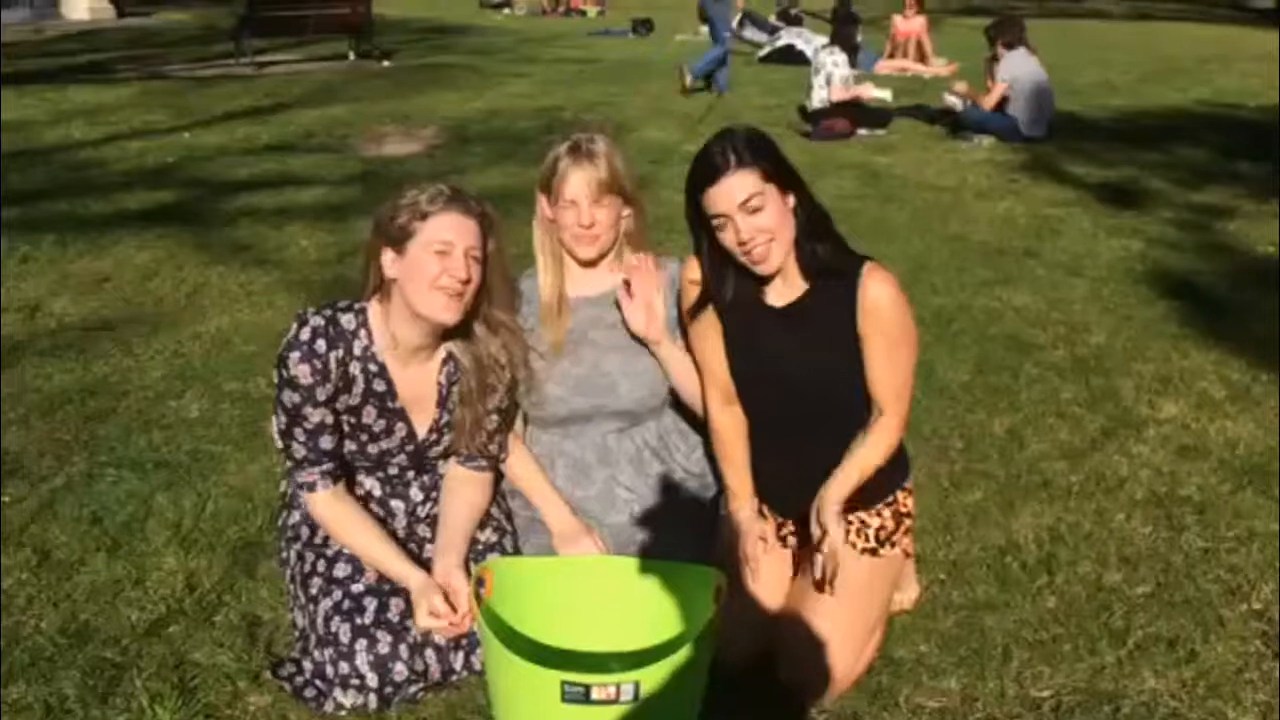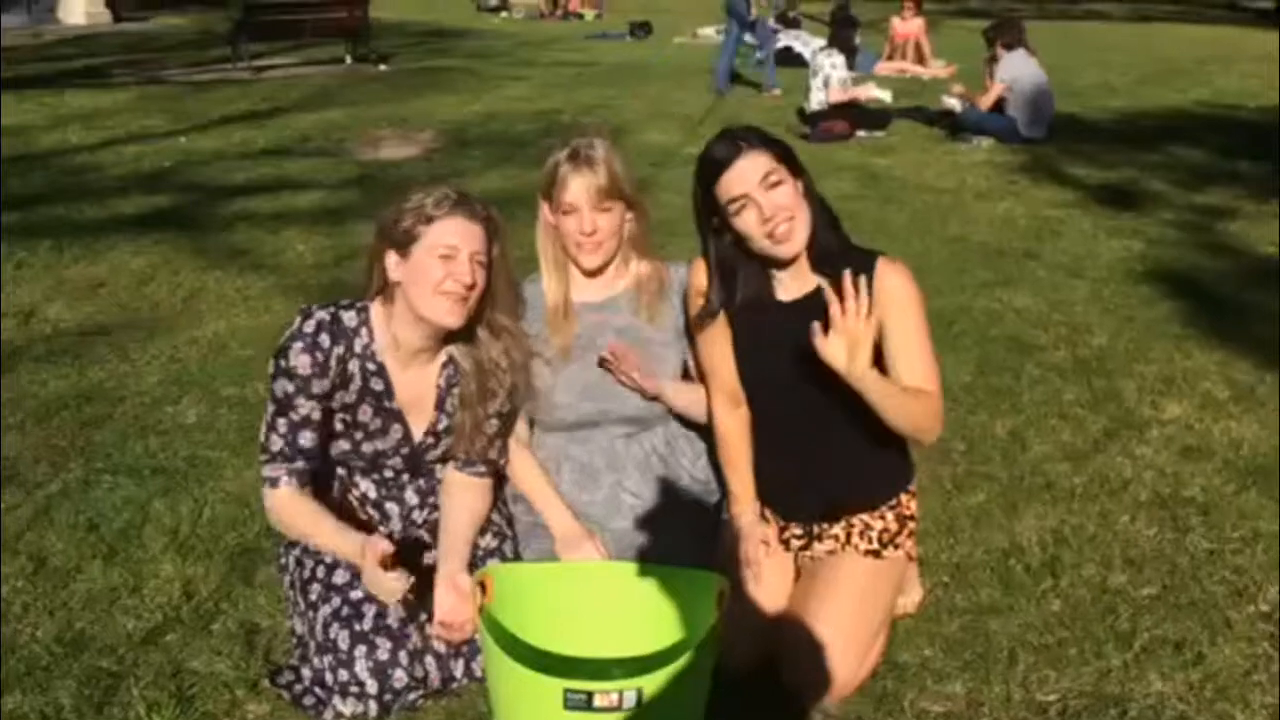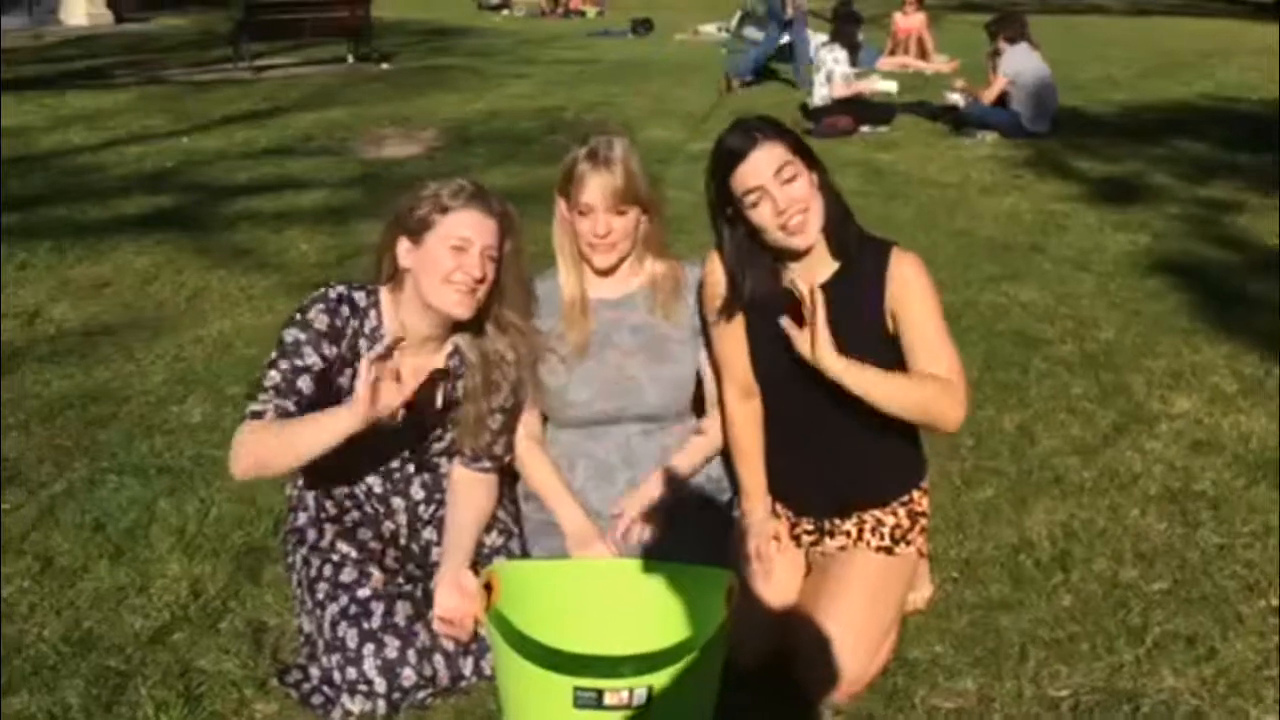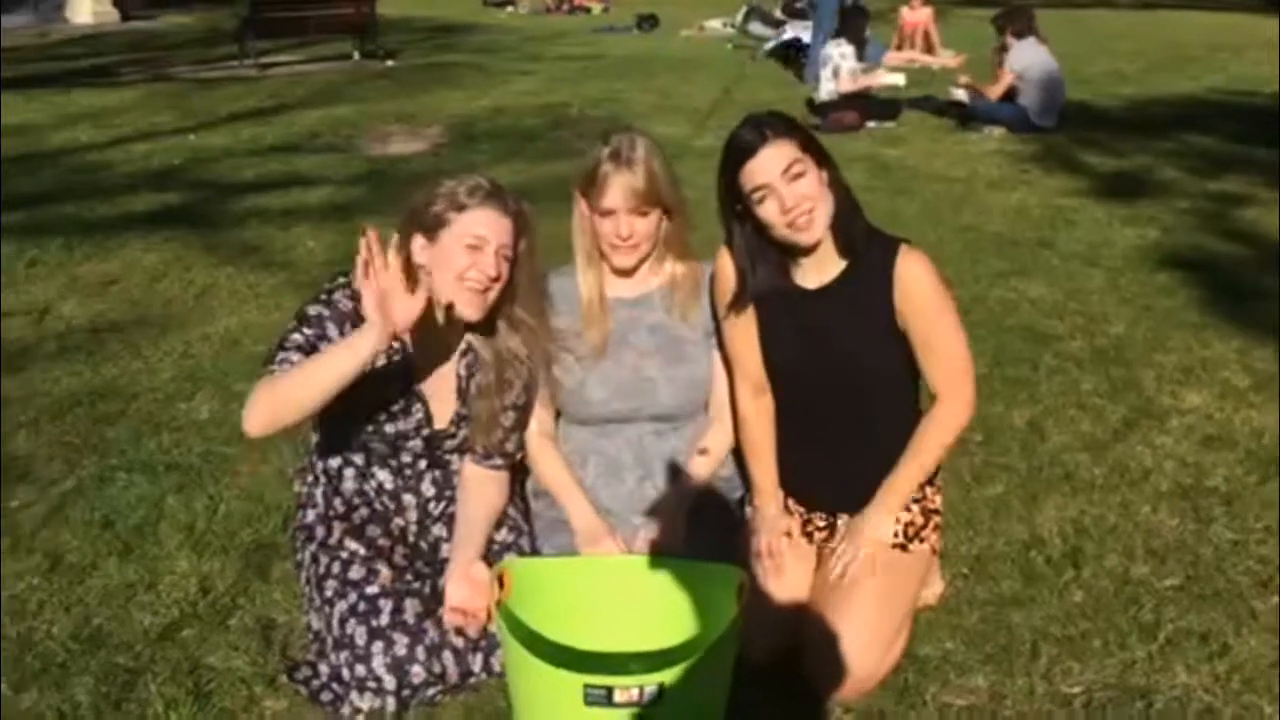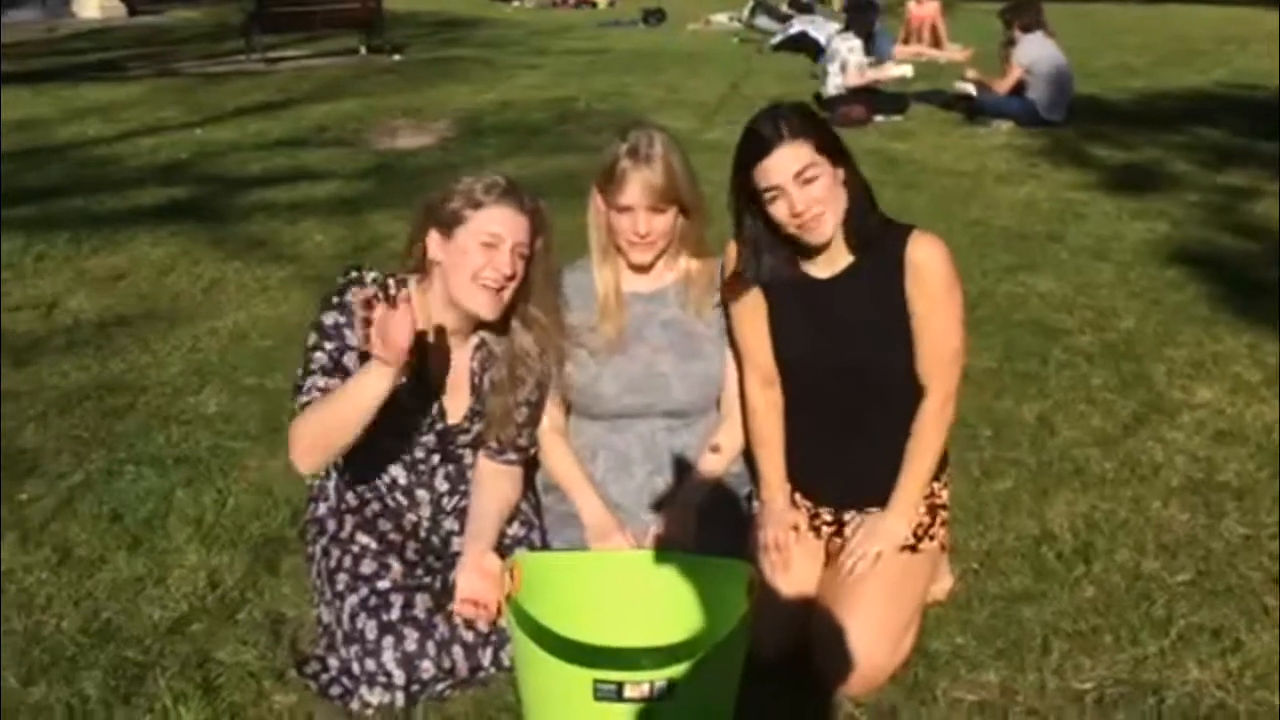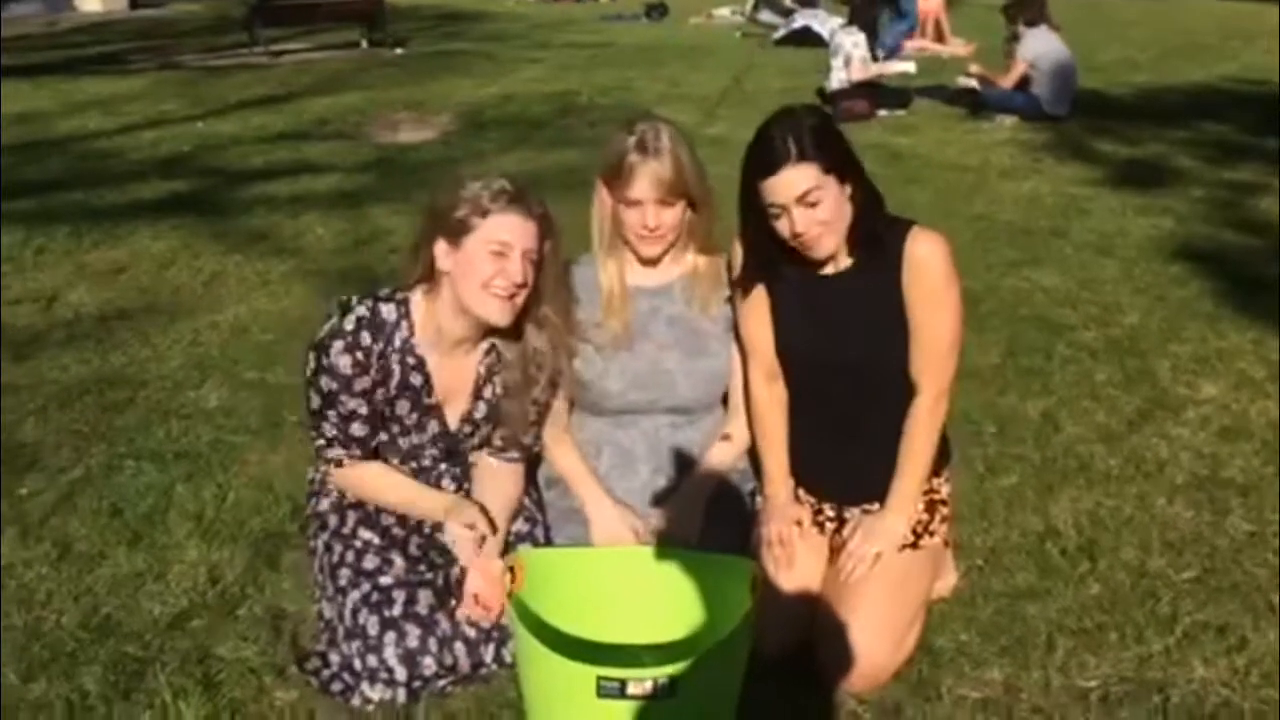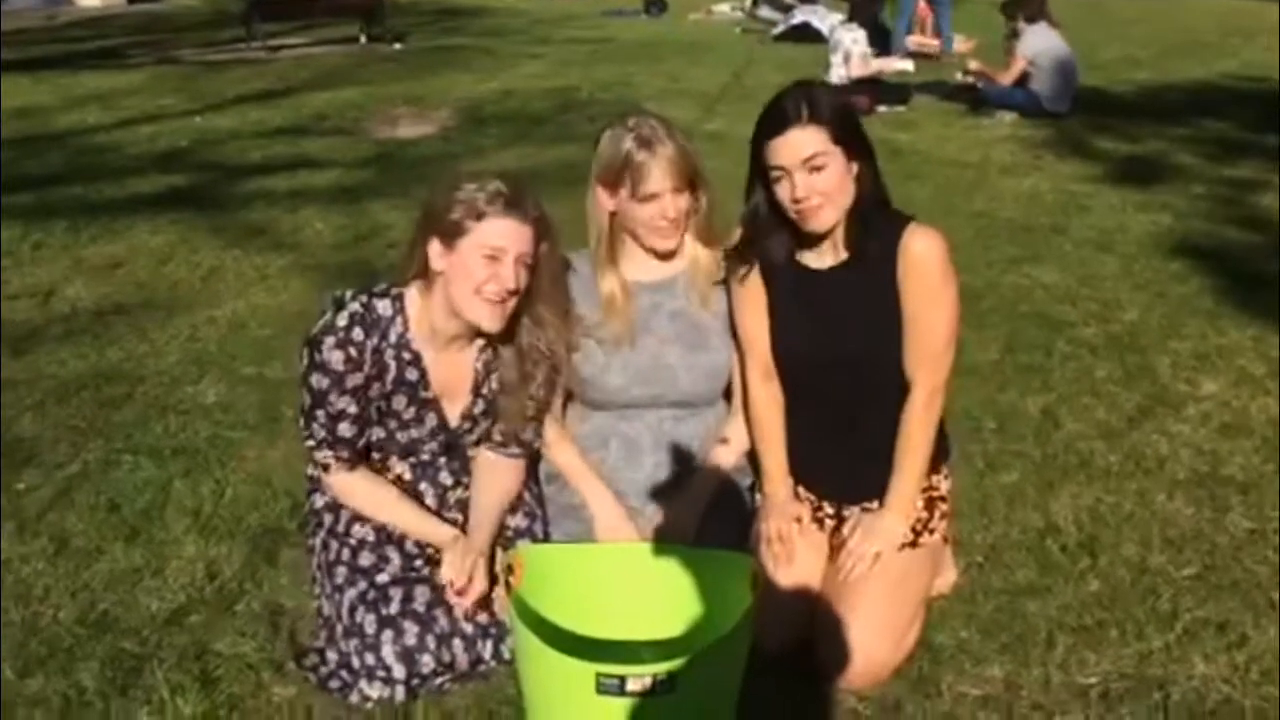
dt=0.2s
person 1, frame 1
left shoulder: (869, 290)
right shoulder: (704, 283)
left elbow: (890, 416)
right elbow: (724, 404)
left wrist: (833, 492)
right wrist: (743, 511)
left hip: (861, 499)
right hip: (768, 500)
left knee: (810, 676)
right knee: (730, 650)
left ankle: (884, 574)
right ankle: (827, 575)
person 1, frame 2
left shoulder: (882, 281)
right shoulder: (713, 283)
left elbow: (927, 423)
right elbow: (728, 404)
left wrist: (859, 372)
right wrist: (745, 514)
left hip: (866, 504)
right hip: (772, 504)
right knee: (733, 655)
left ankle: (887, 579)
right ankle: (818, 580)
person 1, frame 3
left shoulder: (895, 271)
right shoulder: (728, 273)
left elbow: (950, 408)
right elbow: (740, 397)
left wrist: (834, 363)
right wrist: (756, 509)
left hip: (879, 502)
right hip: (782, 499)
left knee: (827, 677)
right knee: (744, 650)
left ankle: (899, 574)
right ankle: (830, 579)
person 1, frame 4
left shoulder: (902, 269)
right shoulder: (738, 270)
left elbow: (955, 400)
right elbow: (752, 394)
left wrist: (880, 512)
right wrist: (766, 505)
left hip: (889, 497)
right hip: (794, 496)
left knee: (840, 674)
right knee: (754, 645)
left ankle: (908, 571)
right ankle: (836, 576)
person 1, frame 5
left shoulder: (916, 256)
right shoulder: (749, 260)
left elbow: (939, 394)
right elbow: (761, 384)
left wrist: (897, 516)
right wrist: (773, 497)
left hip: (893, 492)
right hip: (802, 490)
left knee: (849, 669)
right knee: (763, 642)
left ankle: (915, 567)
right ankle: (845, 570)
person 1, frame 6
left shoulder: (918, 253)
right shoulder: (756, 257)
left elbow: (931, 393)
right elbow: (766, 379)
left wrist: (894, 516)
right wrist: (776, 492)
left hip: (900, 486)
right hip: (805, 486)
left knee: (853, 667)
right knee: (767, 639)
left ankle: (921, 564)
right ankle: (847, 568)
person 1, frame 7
left shoulder: (914, 249)
right shoulder: (756, 249)
left elbow: (925, 391)
right elbow: (762, 377)
left wrist: (894, 517)
right wrist: (776, 492)
left hip: (899, 483)
right hip: (804, 481)
left knee: (854, 664)
right knee: (769, 636)
left ankle: (920, 559)
right ankle: (844, 562)
person 2, frame 1
left shoulder: (489, 347)
right shoulder: (319, 343)
left elbow: (471, 465)
right elbow: (321, 490)
left wrist: (448, 563)
right wrist: (414, 580)
left hip: (447, 514)
right hip: (341, 522)
right knee: (370, 671)
person 2, frame 2
left shoulder: (491, 353)
right shoulder: (321, 340)
left elbow: (471, 472)
right elbow: (284, 495)
left wrist: (451, 571)
right wrist: (359, 552)
left hip: (446, 520)
right hip: (340, 529)
person 2, frame 3
left shoulder: (496, 346)
right shoulder: (335, 319)
left elbow: (478, 469)
right elbow: (245, 460)
left wrist: (455, 566)
right wrist: (357, 414)
left hip: (453, 518)
right hip: (344, 520)
left ankle: (431, 590)
person 2, frame 4
left shoulder: (511, 344)
right shoulder: (347, 309)
left elbow: (489, 465)
right elbow: (258, 420)
left wrist: (466, 561)
right wrist: (373, 338)
left hip: (463, 514)
right hip: (355, 517)
right knee: (386, 676)
left ankle: (431, 594)
person 2, frame 5
left shoulder: (523, 341)
right shoulder: (363, 309)
left elbow: (502, 460)
right elbow: (307, 456)
left wrist: (478, 553)
right wrist: (385, 368)
left hip: (474, 509)
right hip: (368, 511)
right knee: (395, 671)
left ankle: (445, 585)
person 2, frame 6
left shoulder: (532, 344)
right shoulder: (360, 333)
left elbow: (503, 457)
right elbow: (347, 467)
left wrist: (486, 552)
right wrist: (447, 511)
left hip: (481, 505)
right hip: (372, 511)
right knee: (399, 664)
left ankle: (454, 583)
person 2, frame 7
left shoulder: (528, 339)
right shoulder: (353, 330)
left elbow: (503, 452)
right elbow: (338, 470)
left wrist: (476, 543)
right wrist: (445, 541)
left hip: (476, 502)
right hip: (368, 508)
right knee: (398, 660)
left ankle: (462, 569)
person 3, frame 1
left shoulder: (668, 284)
right shoulder: (519, 302)
left wrist: (658, 339)
right wrist: (562, 522)
left hip: (668, 509)
right hip: (556, 513)
person 3, frame 2
left shoulder: (675, 289)
right shoulder: (524, 307)
right elbow: (510, 440)
left wrist: (656, 384)
right wrist: (564, 526)
left hip: (671, 515)
right hip: (557, 520)
person 3, frame 3
left shoulder: (689, 289)
right shoulder: (538, 304)
left elbow: (725, 411)
right elbow: (523, 437)
left wrist: (659, 489)
right wrist: (575, 524)
left hip: (681, 511)
right hip: (568, 515)
person 3, frame 4
left shoulder: (706, 290)
right shoulder: (554, 300)
left elbow: (725, 417)
right elbow: (535, 432)
left wrist: (676, 505)
right wrist: (585, 521)
left hip: (692, 507)
right hip: (579, 513)
person 3, frame 5
left shoulder: (720, 287)
right shoulder: (573, 291)
left elbow: (735, 415)
right elbow: (546, 424)
left wrist: (683, 511)
right wrist: (595, 516)
right hip: (592, 514)
person 3, frame 6
left shoulder: (726, 284)
right shoulder: (572, 288)
left elbow: (745, 411)
right elbow: (549, 420)
left wrist: (691, 498)
right wrist: (599, 506)
left hip: (705, 505)
right hip: (590, 509)
person 3, frame 7
left shoulder: (726, 278)
right shoulder: (571, 284)
right elbow: (544, 415)
left wrist: (696, 497)
right wrist: (601, 503)
left hip: (705, 504)
right hip: (589, 510)
